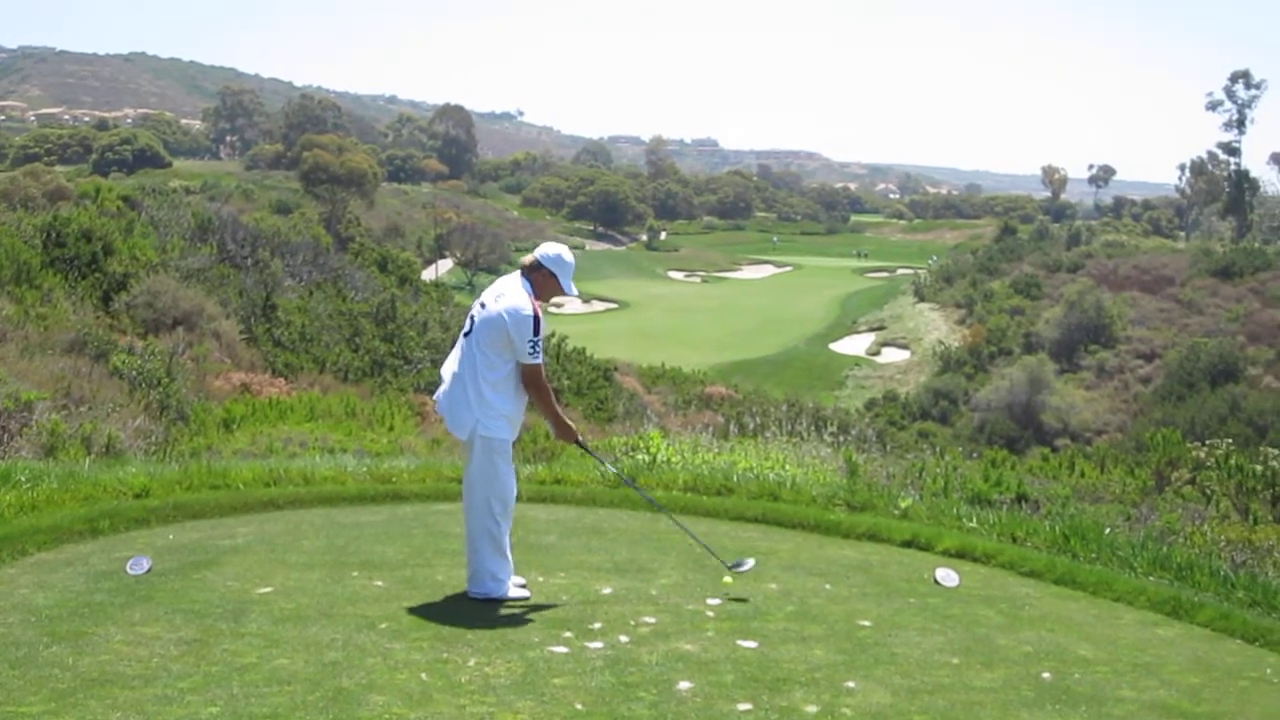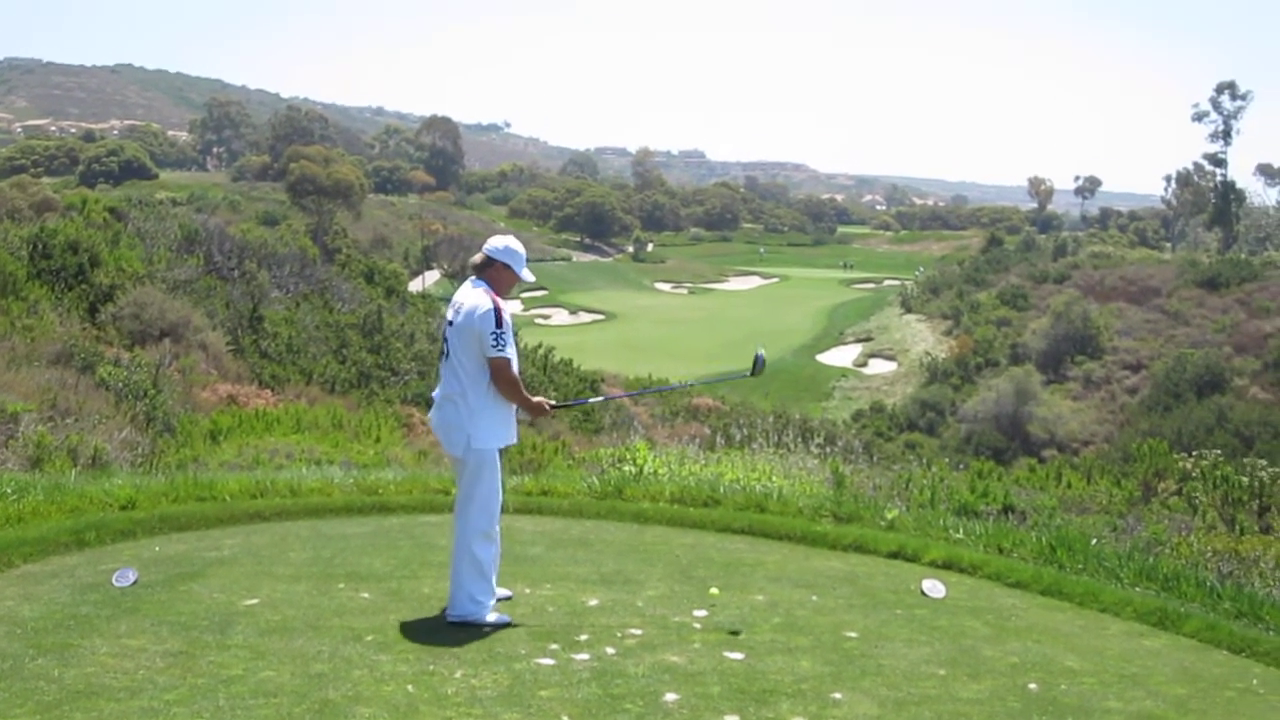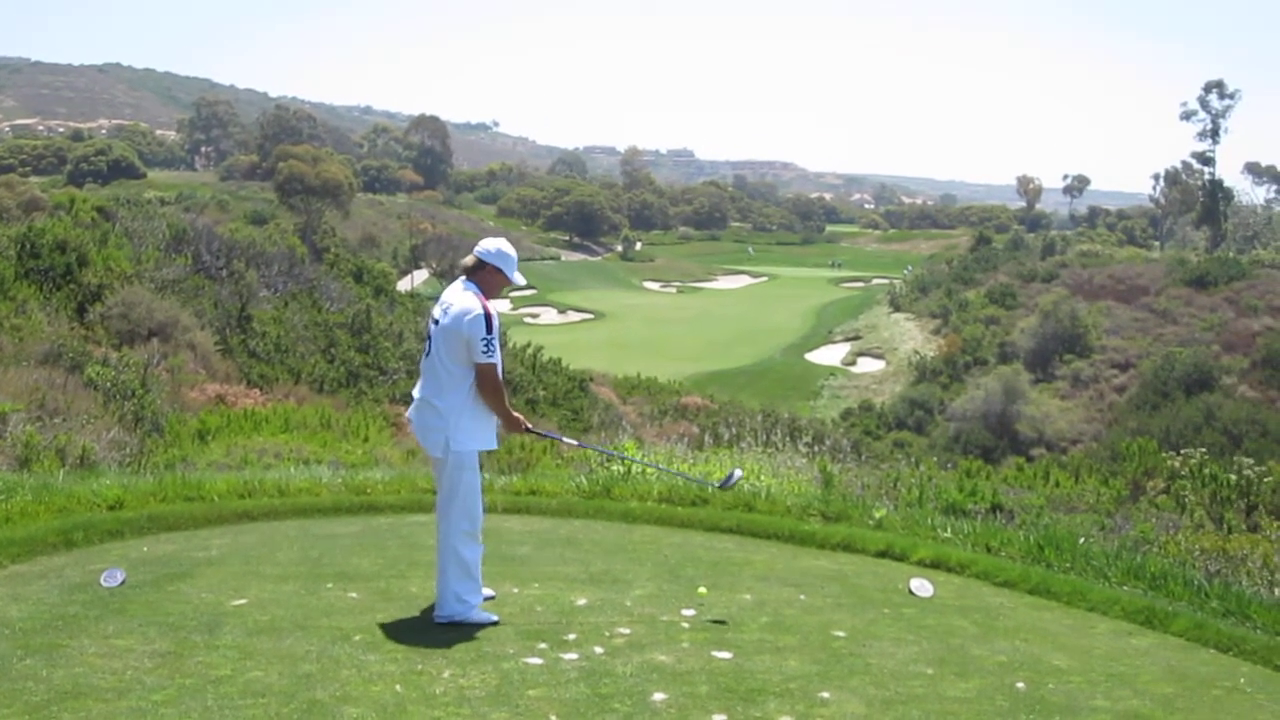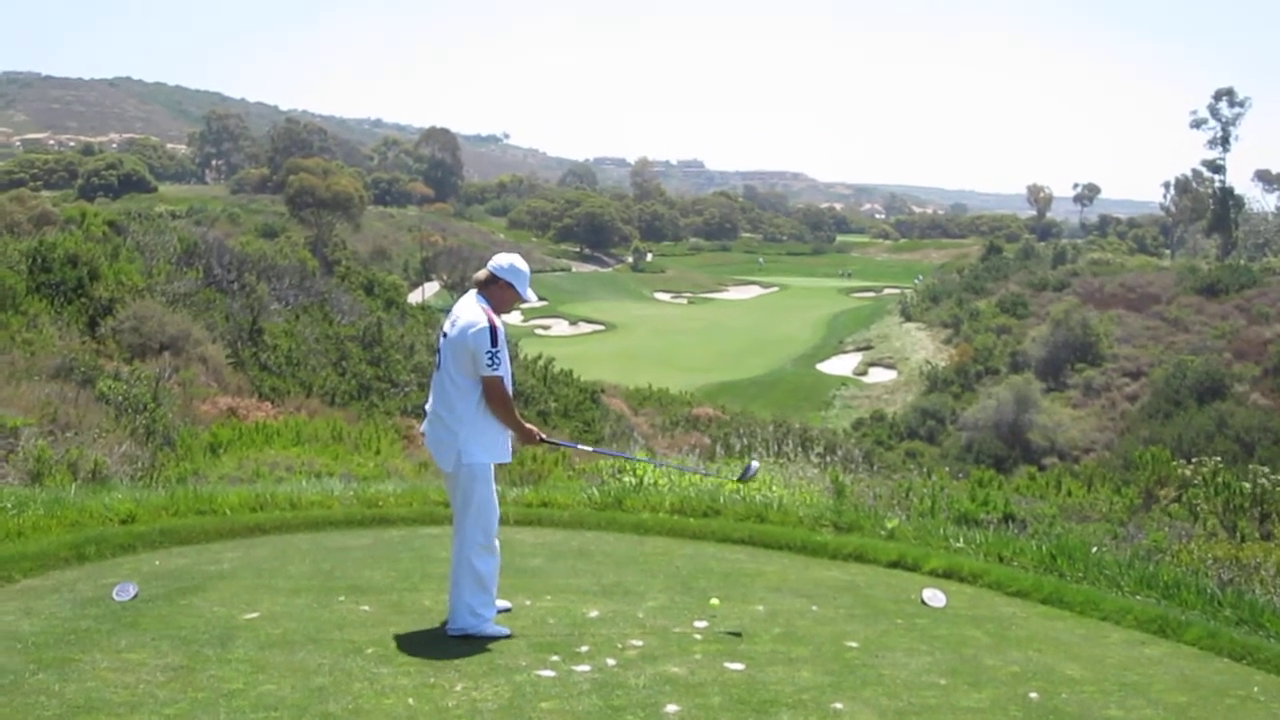
dt=0.5s
person 1, frame 1
left shoulder: (505, 285)
right shoulder: (525, 311)
right elbow: (532, 379)
left wrist: (550, 412)
right wrist: (558, 421)
left hip: (473, 402)
right hip: (484, 411)
left knee: (482, 492)
right knee: (495, 496)
left ankle: (487, 572)
right ankle: (490, 582)
person 1, frame 2
left shoulder: (464, 295)
right shoulder: (489, 308)
right elbow: (502, 376)
left wrist: (521, 401)
right wrist: (529, 404)
left hip: (463, 417)
right hip: (476, 425)
left knee: (477, 508)
right knee: (479, 515)
left ankle: (477, 586)
right ankle: (468, 605)
person 1, frame 3
left shoulder: (453, 294)
right shoulder: (479, 312)
right elbow: (488, 381)
left wrist: (499, 415)
right wrist: (508, 417)
left hip: (441, 416)
right hip: (455, 426)
left knee: (456, 510)
right knee: (463, 515)
left ankle: (462, 586)
right ankle: (456, 604)
person 1, frame 4
left shoulder: (465, 307)
right shoulder: (486, 325)
right elbow: (496, 394)
left wrist: (512, 426)
right wrist: (520, 428)
left hip: (459, 431)
right hip: (468, 440)
left knee: (477, 523)
right knee: (478, 527)
left ankle: (478, 598)
right ankle: (469, 618)
